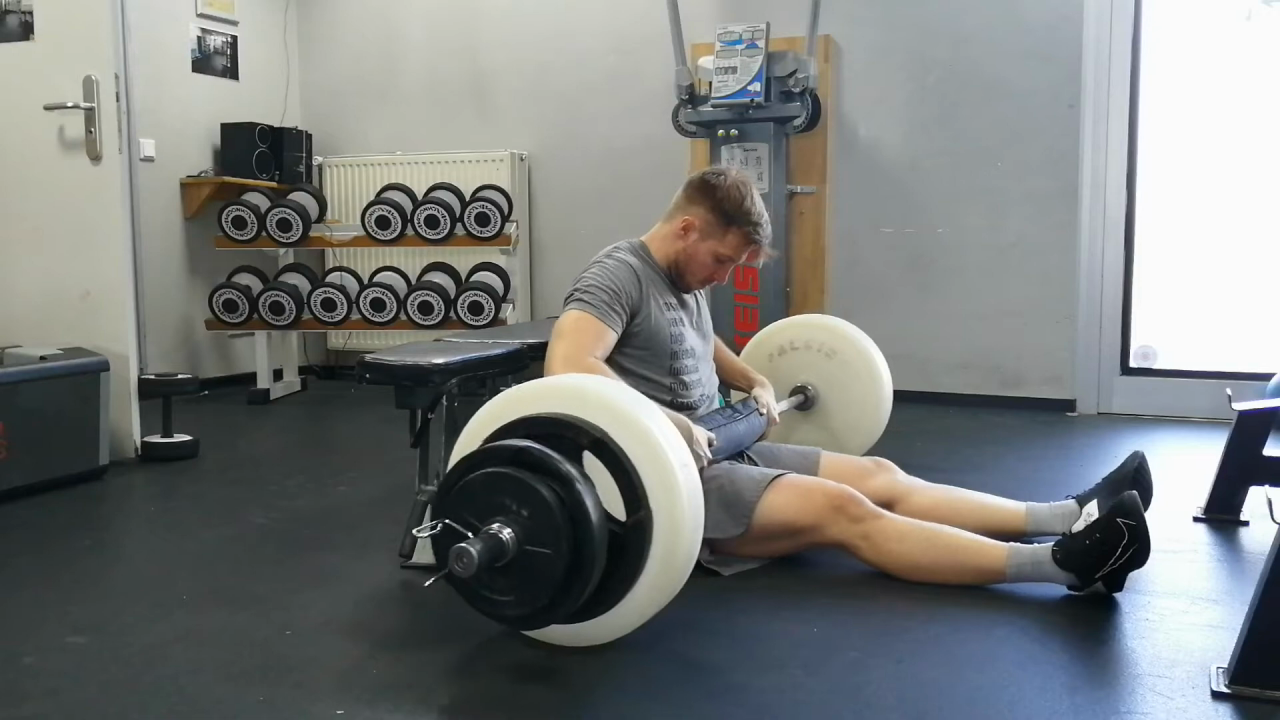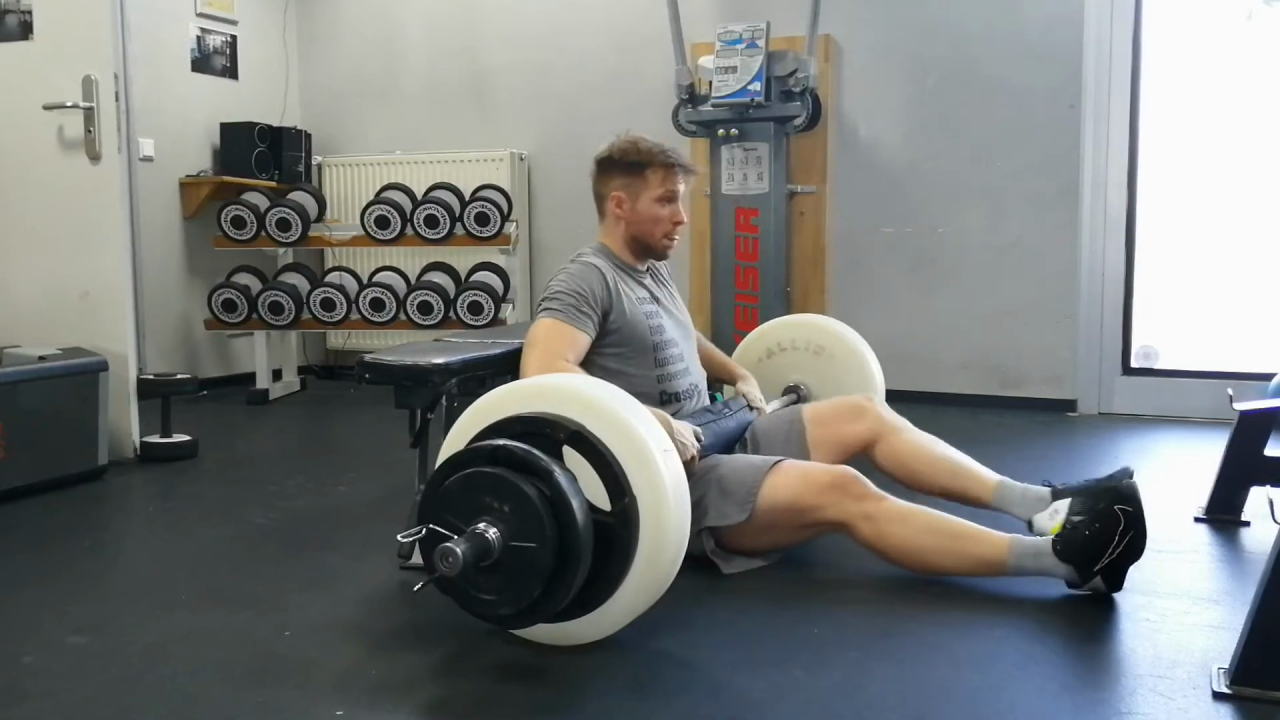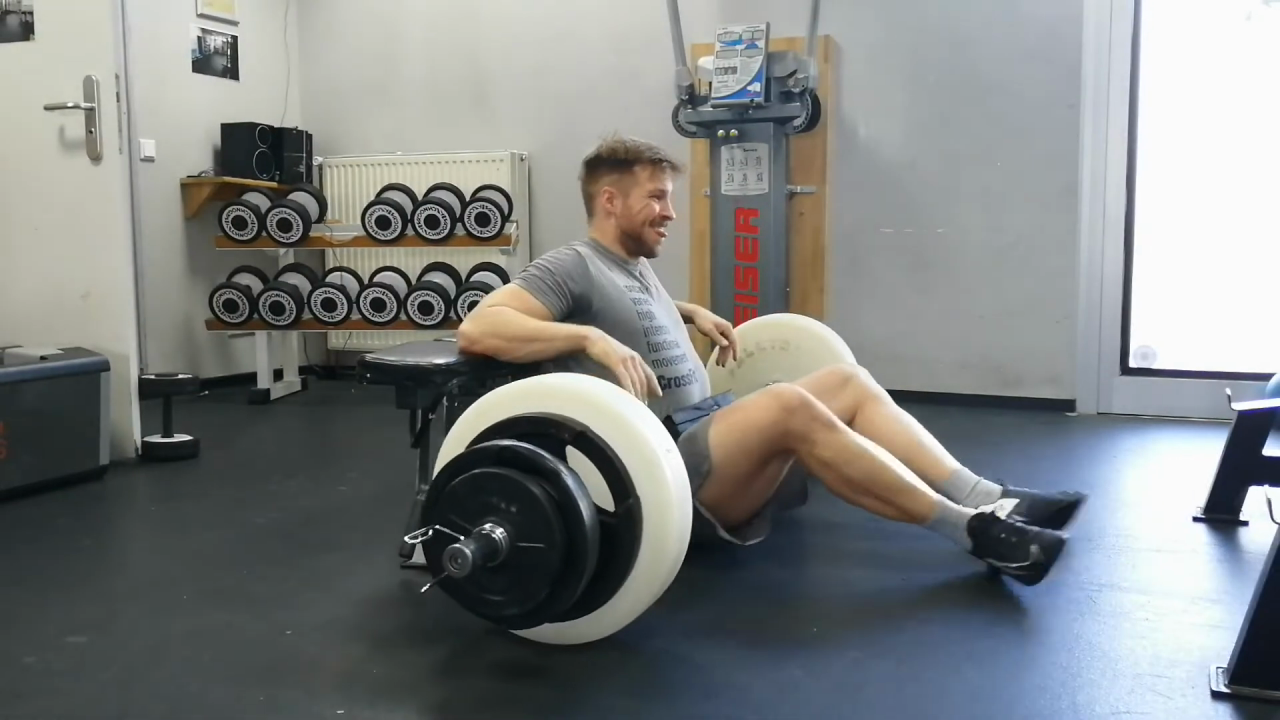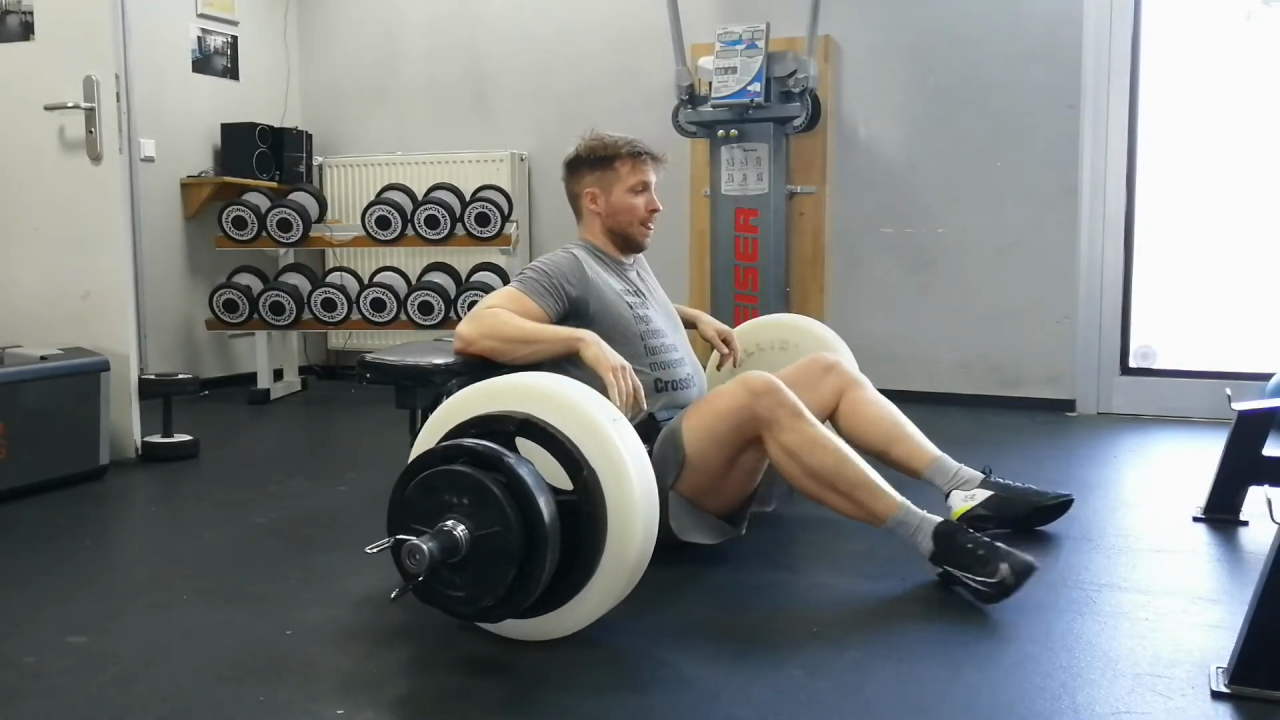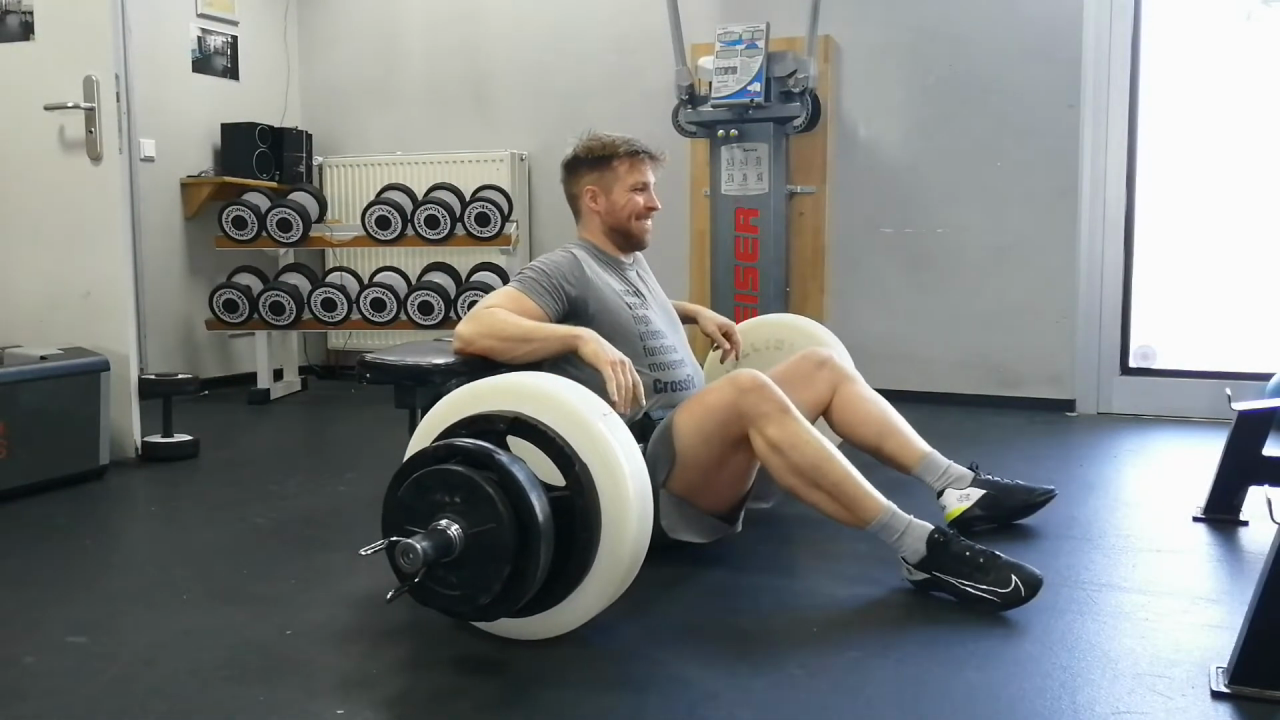
dt=1s
person 1, frame 1
left shoulder: (680, 277)
right shoulder: (616, 277)
right elbow: (566, 368)
left wrist: (754, 382)
right wrist: (668, 424)
left hip: (717, 454)
left knee: (879, 476)
right knee: (841, 511)
left ankle: (1068, 517)
right ankle: (1065, 564)
person 1, frame 2
left shoulder: (650, 270)
right shoulder: (585, 282)
right elbow: (541, 374)
left wrist: (735, 375)
right wrist: (649, 423)
left hip: (721, 446)
left knee: (865, 414)
right knee: (841, 492)
left ankle: (1046, 507)
right ankle: (1066, 560)
person 1, frame 3
left shoulder: (634, 264)
right shoulder: (569, 269)
right elbow: (476, 331)
left wrist: (691, 312)
right wrist: (589, 339)
left hip: (712, 440)
left knee: (848, 382)
right knee: (788, 404)
left ankle: (989, 502)
right ankle: (970, 531)
person 1, frame 4
left shoulder: (629, 260)
right shoulder: (564, 271)
right elbow: (473, 331)
left wrist: (693, 316)
right wrist: (583, 340)
left hip: (707, 449)
right hip: (655, 479)
left knee: (829, 369)
right knee: (758, 391)
left ankle: (968, 493)
right ankle: (937, 538)
person 1, frame 5
left shoulder: (628, 260)
right shoulder: (563, 270)
right elbow: (472, 331)
left wrist: (695, 313)
right wrist: (583, 339)
left hip: (705, 459)
right hip: (652, 482)
left knee: (820, 364)
right knee: (748, 388)
left ankle: (959, 489)
right ankle: (925, 549)
